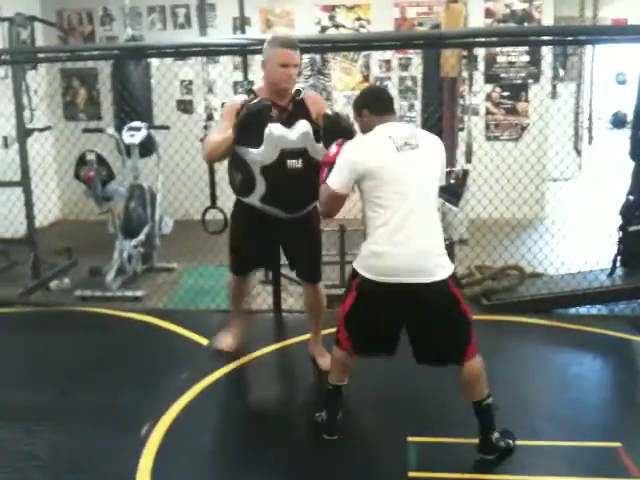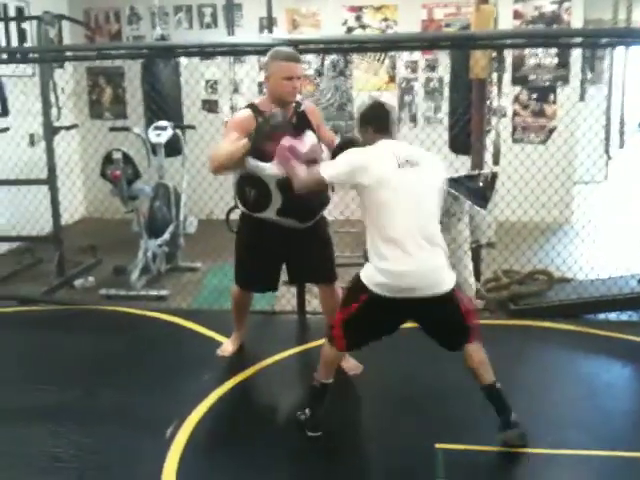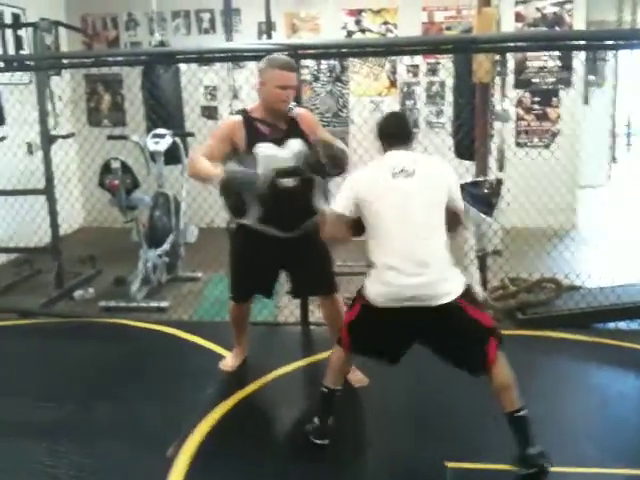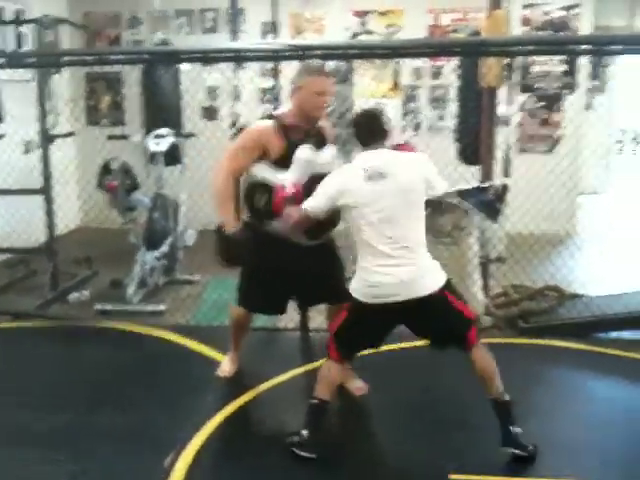
dt=0.5s
person 1, frame 1
left shoulder: (356, 149)
right shoulder: (433, 144)
left elbow: (326, 209)
left wrist: (332, 170)
left hip: (379, 267)
right hip: (432, 266)
left knee: (347, 339)
right knee: (465, 350)
left ankle: (329, 415)
right ankle: (490, 434)
person 1, frame 2
left shoulder: (362, 159)
right shoulder: (431, 162)
left elbow: (304, 183)
left wrist: (287, 159)
left hip: (385, 280)
right hip: (437, 279)
left knee: (339, 335)
right knee: (468, 339)
left ankle: (314, 413)
right ankle: (507, 419)
person 1, frame 3
left shoulder: (360, 177)
right shoulder: (440, 168)
left elbow: (331, 234)
right elbow: (458, 224)
left hip: (387, 293)
right hip: (442, 289)
left knee: (347, 341)
right knee: (492, 354)
left ankle: (322, 420)
right ankle: (528, 447)
person 1, frame 4
left shoulder: (342, 178)
right shoulder: (416, 163)
left elbow: (297, 222)
right elbow: (443, 198)
left wrist: (286, 206)
left hip: (372, 290)
right hip: (423, 283)
left knee: (337, 353)
right knee: (472, 341)
left ankle: (310, 434)
right ankle: (509, 430)
person 2, frame 1
left shoulder: (311, 101)
right shoulder: (242, 105)
left elbow: (335, 134)
right elbow: (210, 152)
left wrist: (342, 133)
right wrist: (238, 130)
left hip: (301, 210)
right hip: (255, 209)
left knee: (312, 280)
right knee: (240, 271)
left ankle: (316, 344)
right ankle: (235, 325)
person 2, frame 2
left shoulder: (309, 112)
right shoulder: (246, 119)
left elbow: (330, 143)
right elbow: (217, 163)
right wrist: (253, 140)
right hip: (262, 222)
left knee: (327, 282)
right knee: (245, 284)
right ankle: (238, 334)
person 2, frame 3
left shoulder: (303, 119)
right shoulder: (236, 125)
left elbow: (338, 155)
right elbow: (196, 162)
left wrist: (333, 150)
right wrist: (222, 174)
left hip: (303, 229)
right hip: (257, 232)
left knee: (329, 294)
right knee: (241, 297)
right ankle: (240, 349)
person 2, frame 4
left shoulder: (323, 131)
right shoulder: (264, 132)
right elbow: (224, 176)
right wrist: (231, 227)
left hip: (316, 238)
right hip: (271, 240)
left knee: (339, 302)
right knee: (248, 305)
right ankle: (234, 354)
